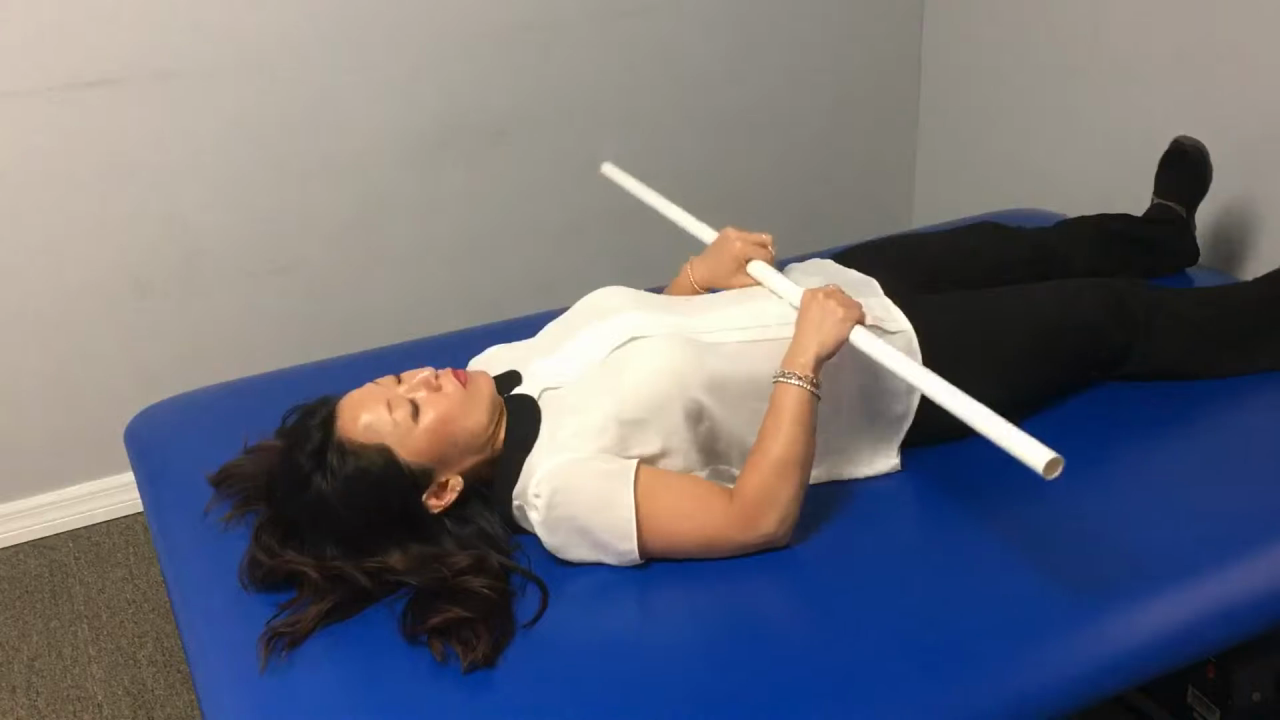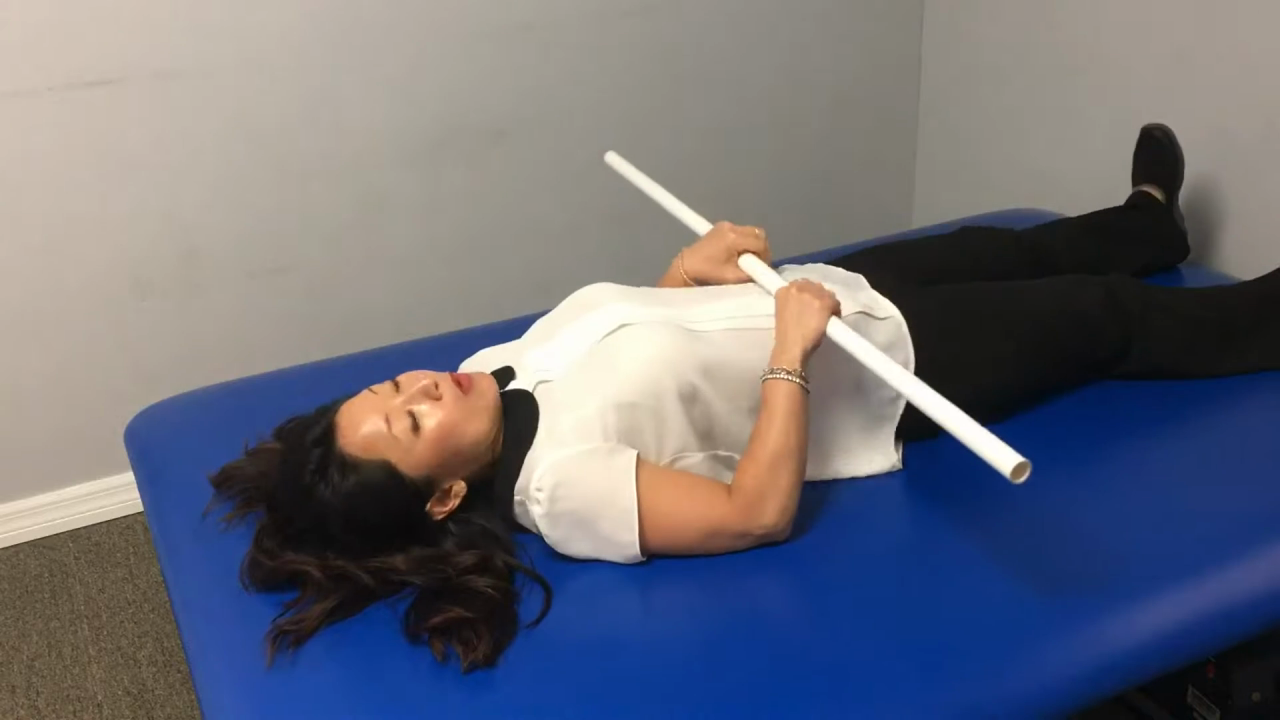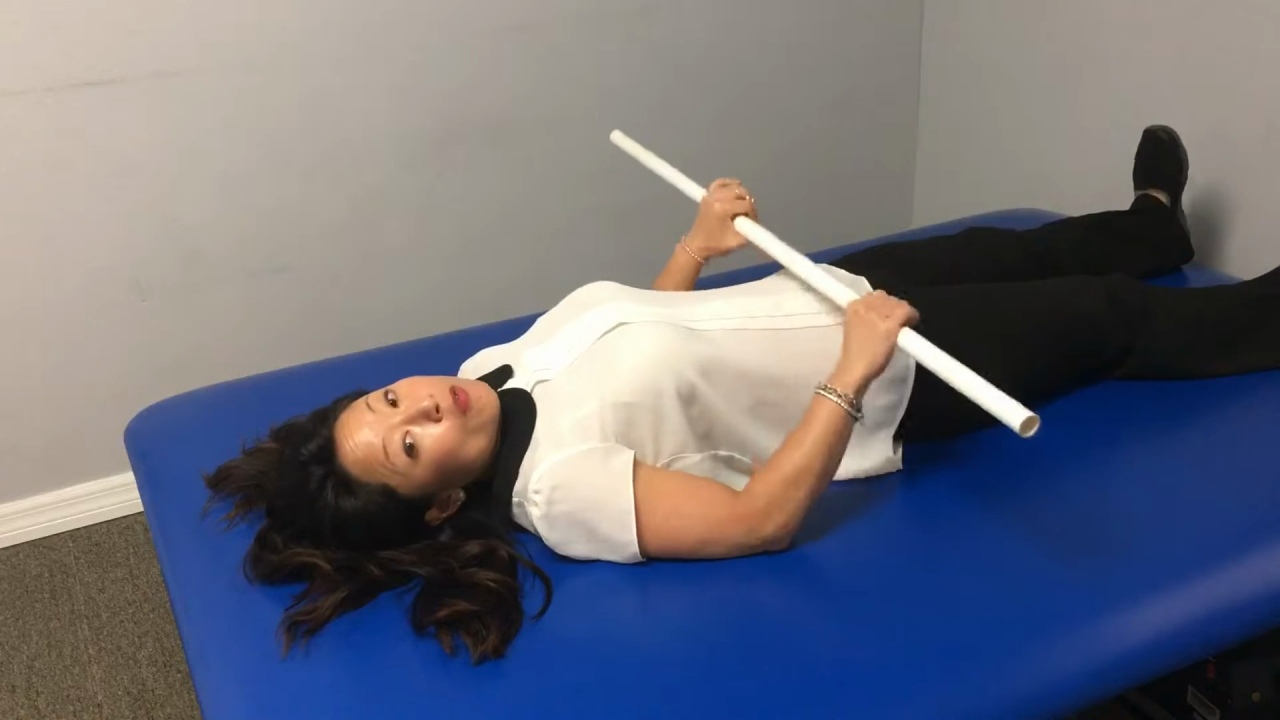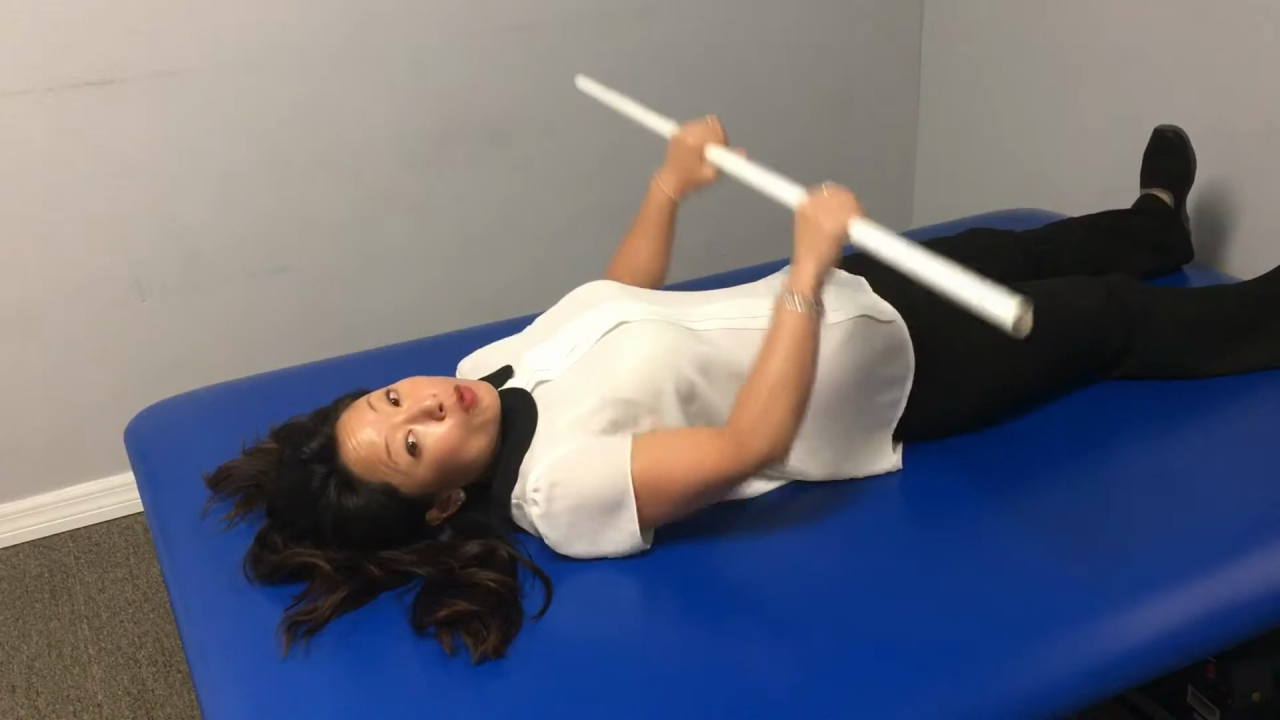
dt=0.3s
person 1, frame 1
left shoulder: (502, 367)
right shoulder: (559, 492)
right elbow: (758, 517)
left wrist: (698, 278)
right wrist: (808, 357)
left hip: (836, 283)
right hip: (889, 371)
left knee: (1013, 248)
right knee: (1115, 323)
left ankle: (1160, 230)
person 1, frame 2
left shoulder: (490, 366)
right shoulder: (559, 488)
right elbow: (757, 513)
left wrist: (689, 273)
right wrist: (790, 351)
left hip: (830, 287)
right hip: (885, 369)
left knee: (1009, 249)
right knee: (1108, 321)
left ankle: (1144, 223)
person 1, frame 3
left shoulder: (492, 366)
right shoulder: (558, 489)
right elbow: (758, 520)
left wrist: (696, 247)
right wrist: (854, 373)
left hip: (826, 287)
right hip: (891, 375)
left knee: (1016, 252)
right knee: (1109, 322)
left ankle: (1150, 224)
person 1, frame 4
left shoulder: (497, 364)
right shoulder: (562, 491)
left elbow: (624, 303)
right elbow: (756, 433)
left wrist: (669, 193)
right wrist: (813, 255)
left hip: (835, 303)
right hip: (883, 375)
left knee: (1008, 255)
right knee: (1106, 327)
left ankle: (1153, 229)
